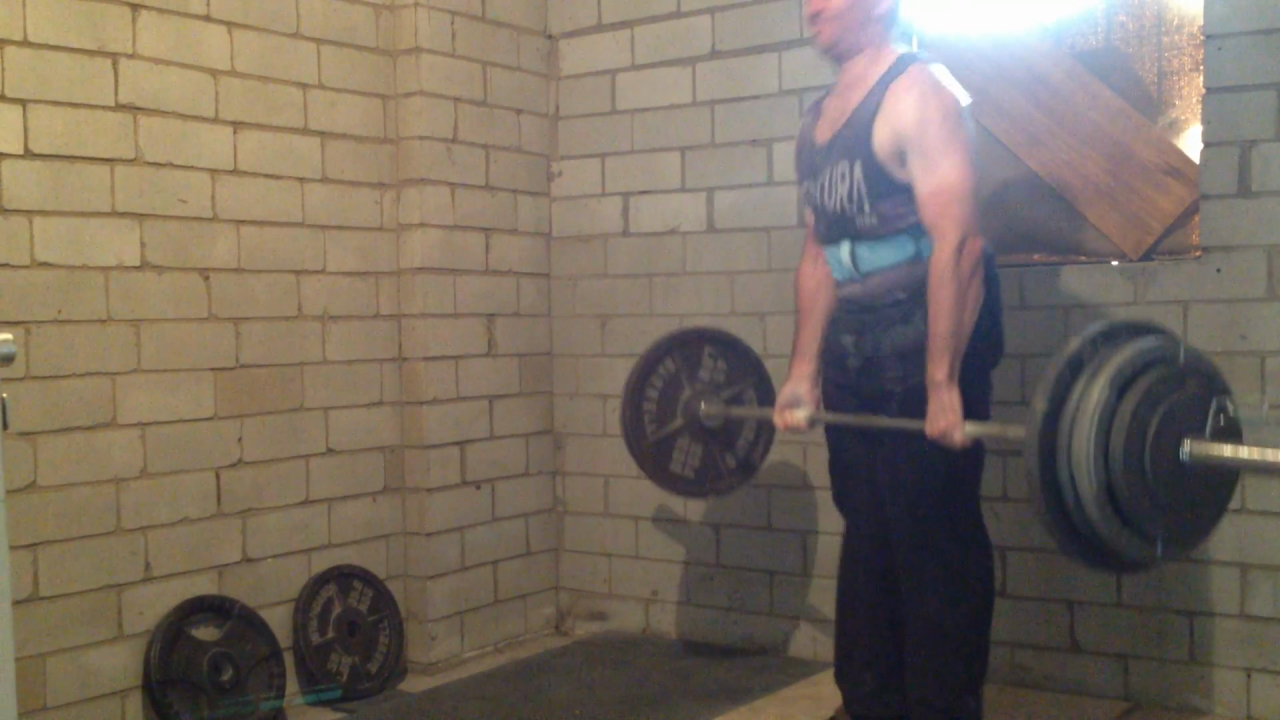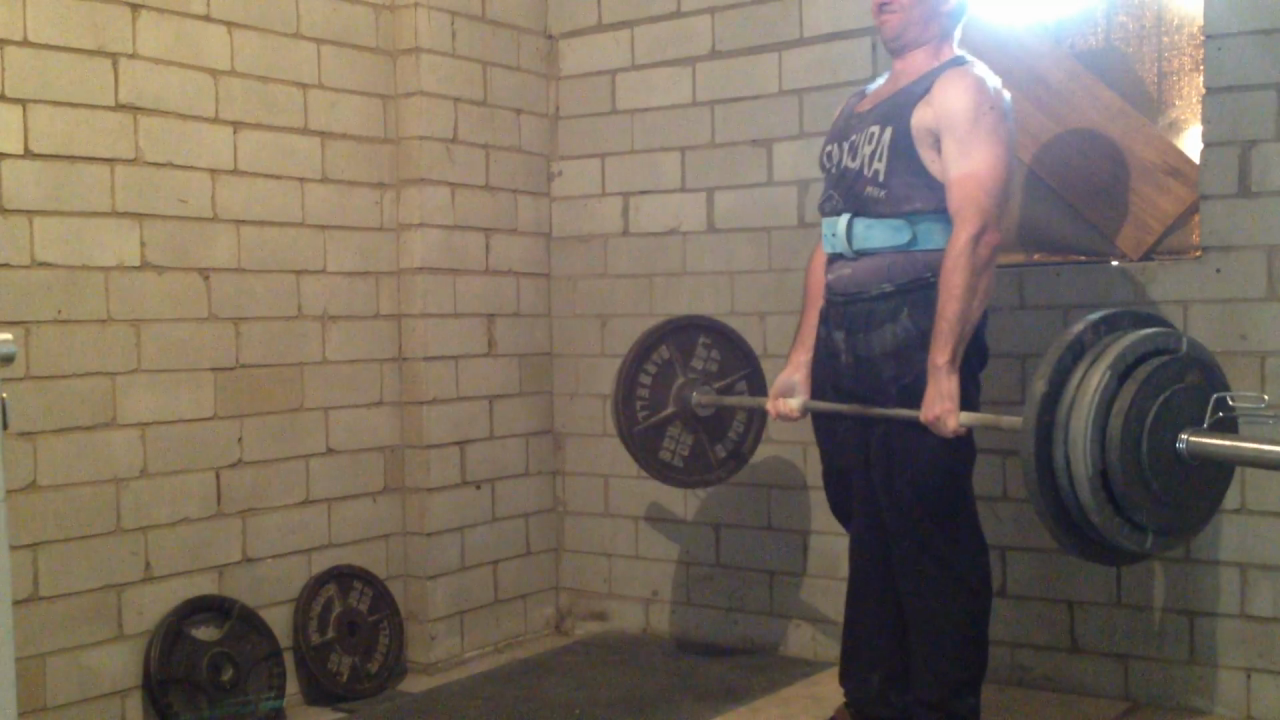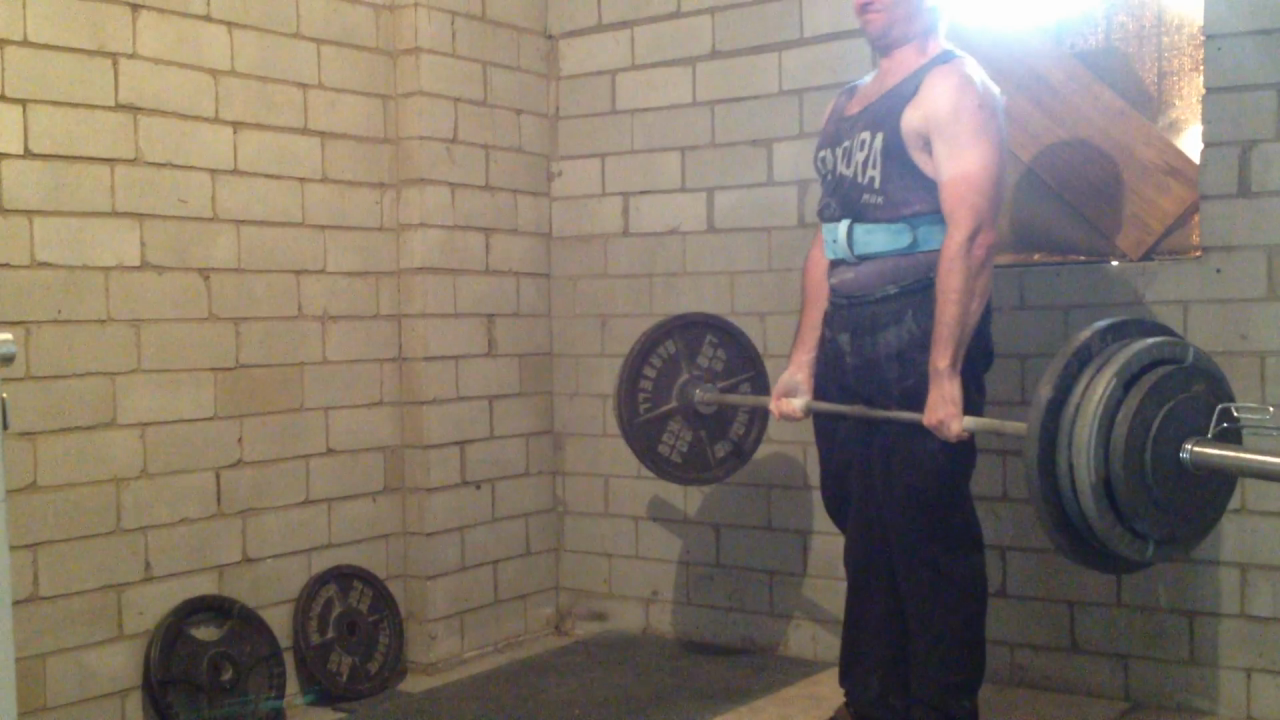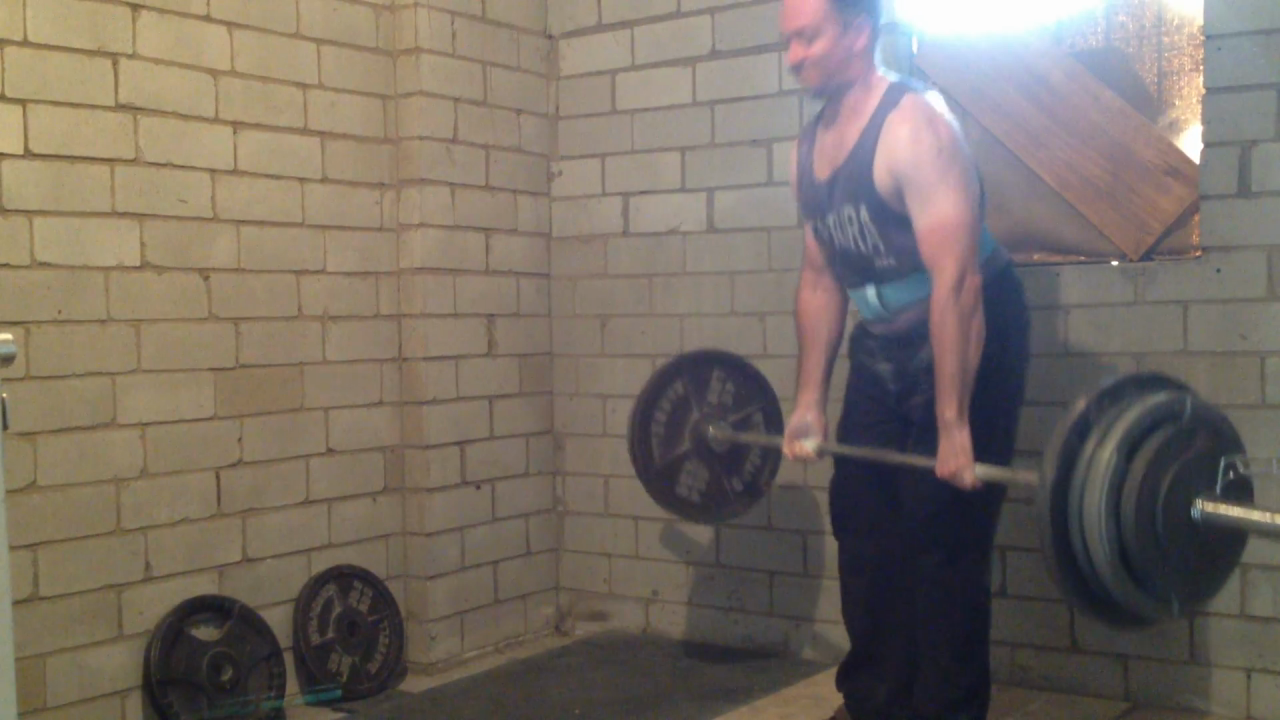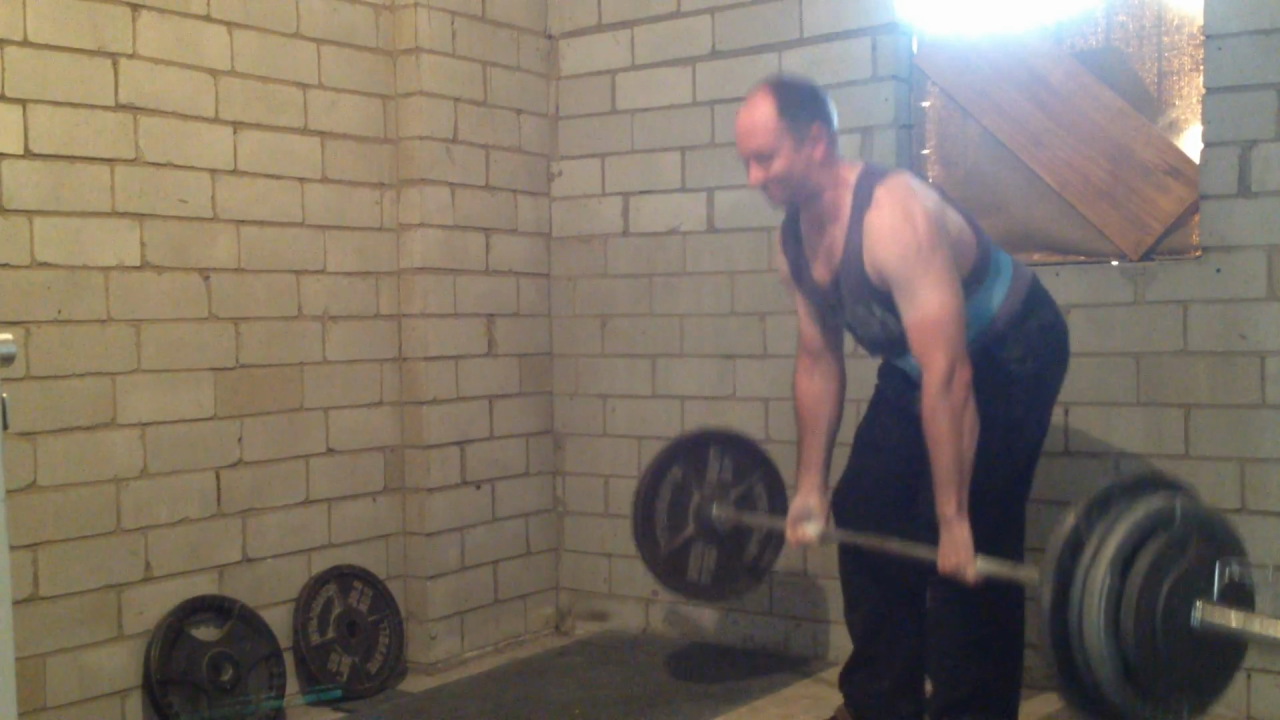
dt=0.4s
person 1, frame 1
left shoulder: (917, 92)
right shoulder: (821, 112)
left elbow: (958, 243)
left wrist: (943, 385)
right wrist: (803, 372)
left hip: (932, 328)
right hip: (857, 337)
left knee: (931, 531)
right knee: (866, 527)
person 1, frame 2
left shoulder: (964, 91)
right shoulder: (861, 103)
left elbow: (976, 233)
left wrist: (945, 369)
right wrist: (802, 356)
left hip: (916, 335)
right hip: (844, 337)
left knee: (931, 534)
right knee: (867, 530)
person 1, frame 3
left shoulder: (953, 87)
right shoulder: (846, 102)
left elbow: (971, 234)
left wrist: (947, 375)
right wrist: (804, 357)
left hip: (918, 333)
right hip: (847, 337)
left knee: (928, 531)
right knee: (863, 527)
person 1, frame 4
left shoulder: (915, 125)
right shoulder: (811, 144)
left elbow: (957, 279)
right elbow: (820, 279)
left wrist: (953, 425)
right wrist: (809, 399)
left hip: (962, 342)
right hip: (882, 349)
left knee: (941, 537)
right knee: (863, 528)
person 1, frame 5
left shoulder: (895, 218)
right shoulder: (794, 241)
left elbow: (948, 377)
right elbow: (818, 362)
left wrist: (954, 521)
right wrist: (811, 486)
left hip: (1008, 353)
right hip: (913, 366)
left knee: (963, 551)
right knee: (864, 515)
